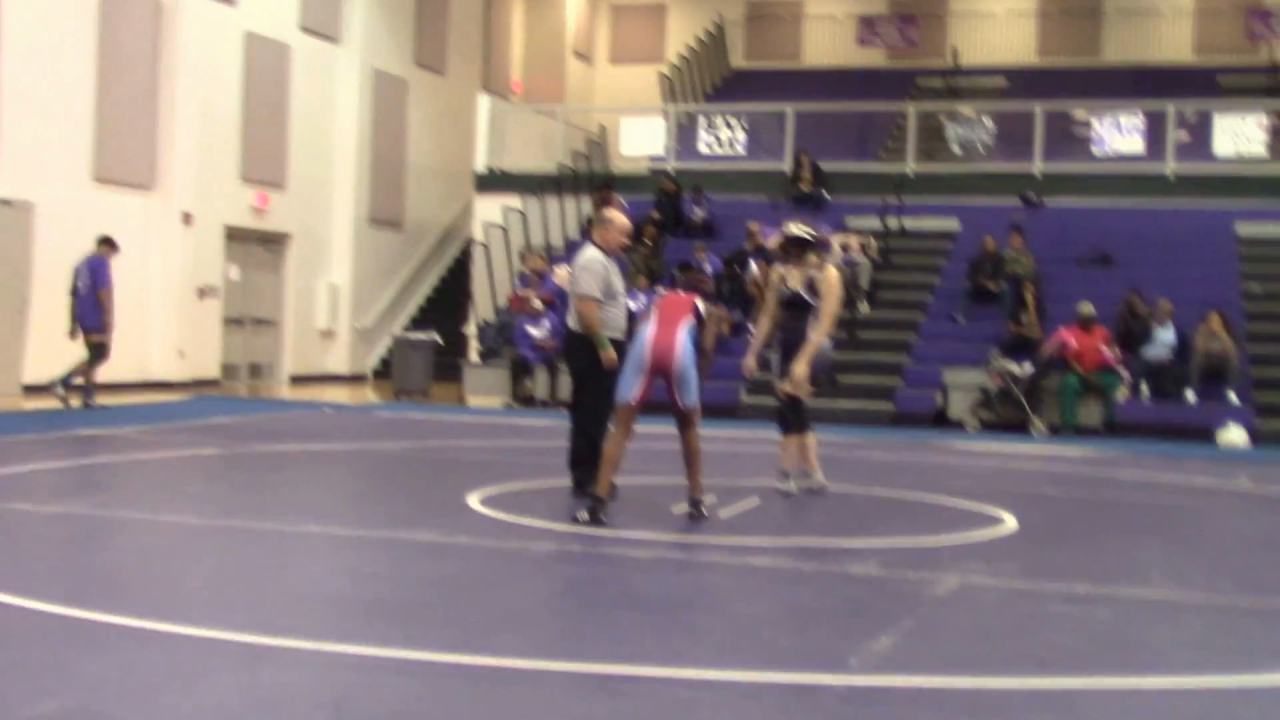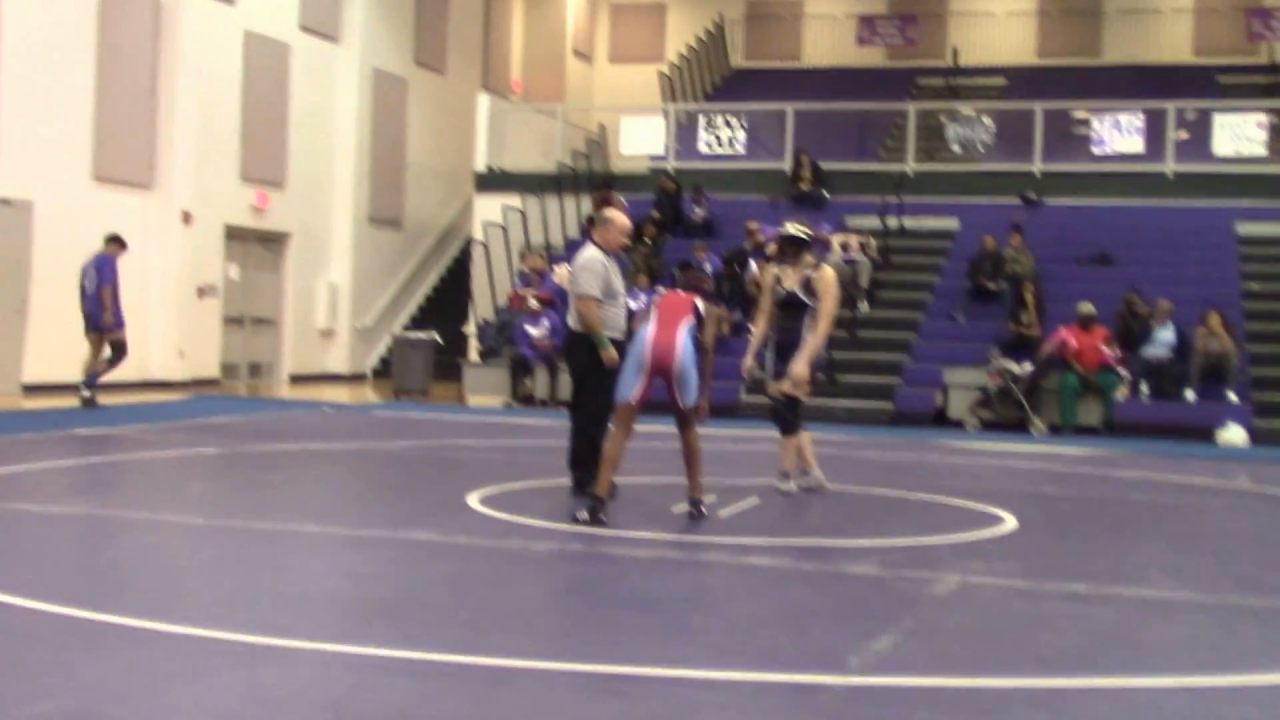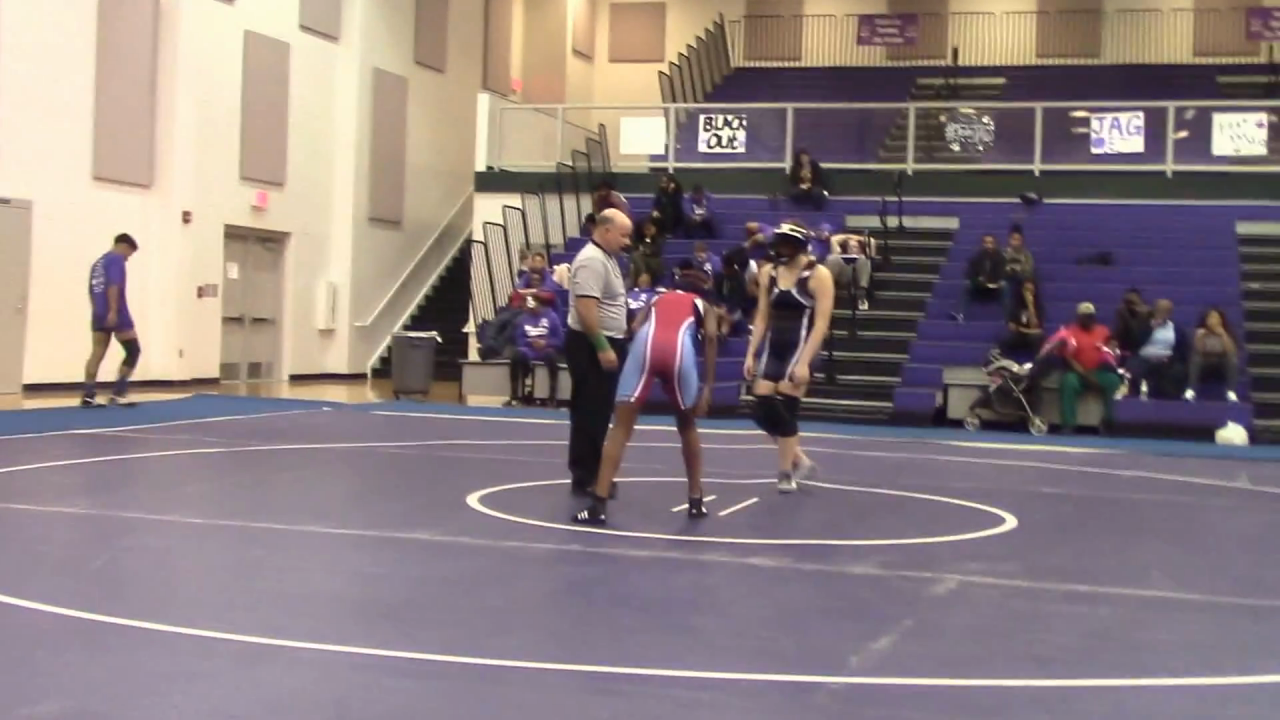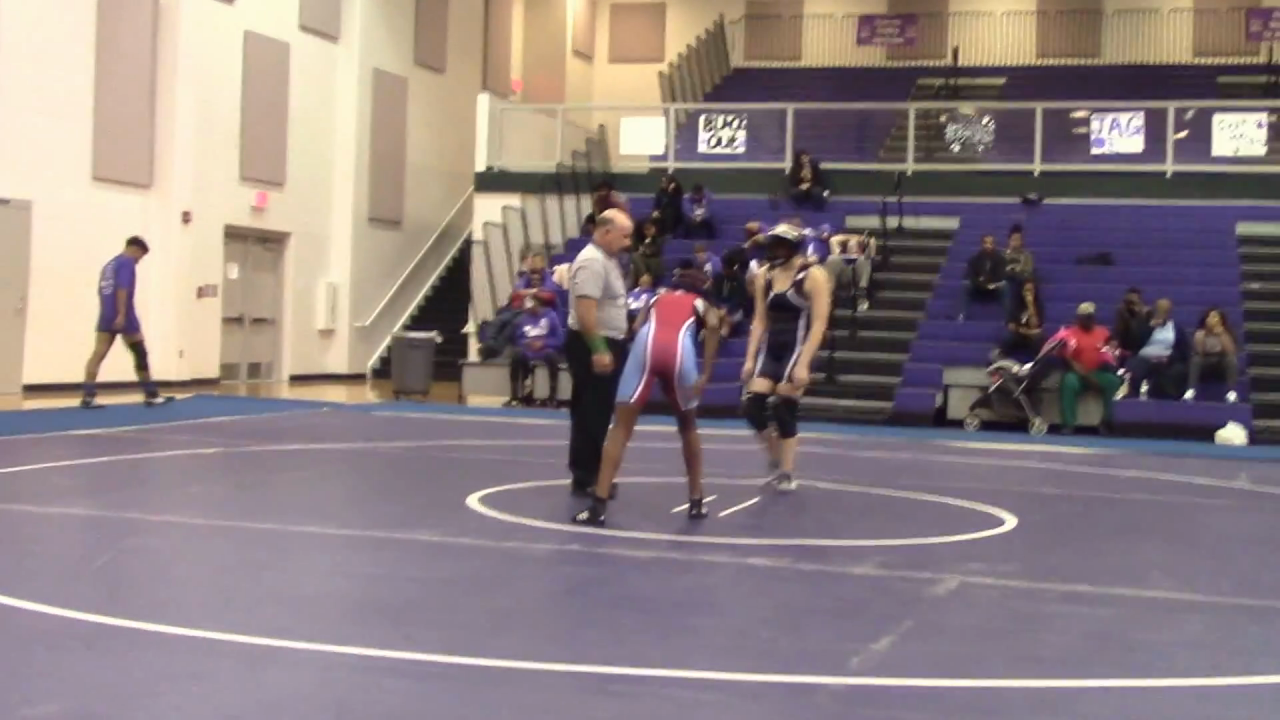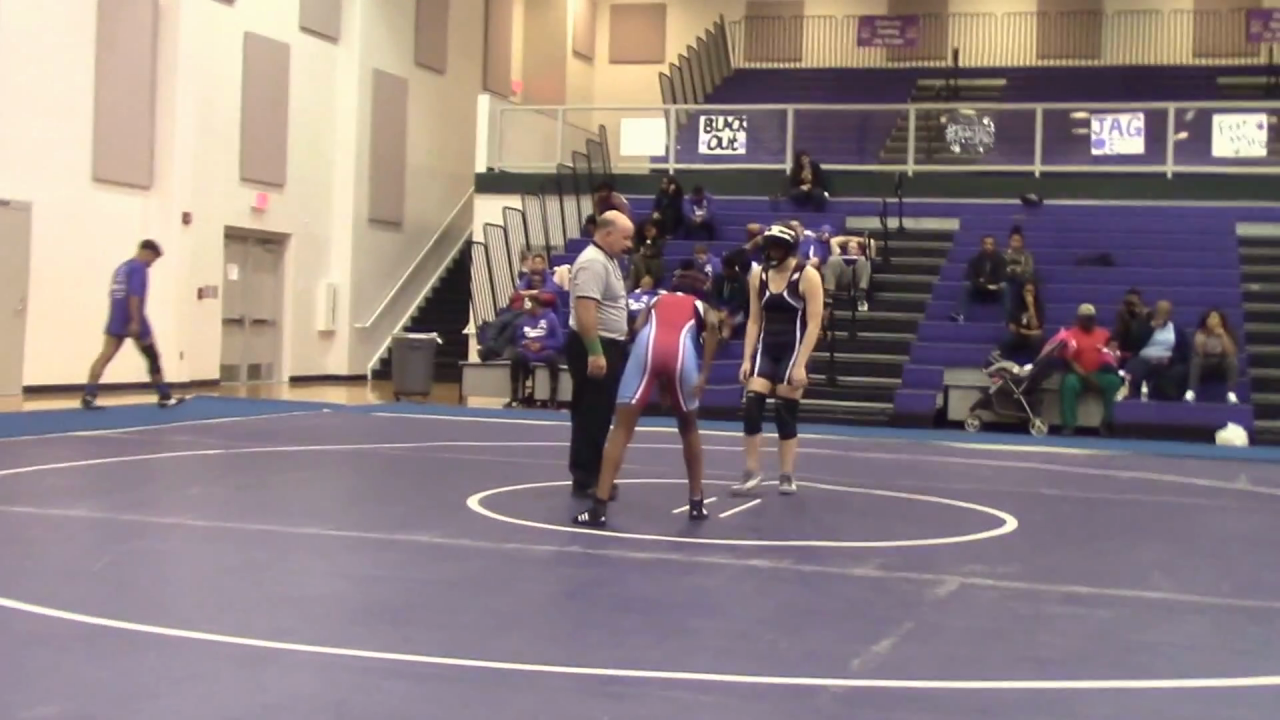
dt=0.1s
person 1, frame 1
left shoulder: (605, 259)
right shoulder: (592, 260)
right elbow: (586, 308)
left wrist: (611, 345)
right wrist: (604, 346)
left hip: (605, 345)
right hip: (593, 346)
left knee: (596, 413)
right knee: (590, 413)
left ankle: (590, 474)
right ankle: (584, 478)
person 1, frame 2
left shoulder: (606, 258)
right shoulder: (592, 260)
right elbow: (586, 308)
left wrist: (612, 345)
right wrist: (605, 346)
left hip: (604, 345)
right hip: (592, 346)
left knee: (597, 412)
right knee: (589, 413)
left ankle: (589, 473)
right ankle: (584, 478)
person 1, frame 3
left shoulder: (606, 258)
right shoulder: (592, 260)
right elbow: (586, 309)
left wrist: (612, 345)
right wrist: (603, 348)
left hip: (606, 345)
right hip: (592, 346)
left knee: (598, 413)
right knee: (590, 413)
left ankle: (591, 473)
right ankle: (584, 478)
person 1, frame 4
left shoulder: (607, 258)
right shoulder: (592, 260)
right elbow: (585, 309)
left wrist: (610, 348)
right wrist: (599, 350)
left hip: (606, 345)
right hip: (592, 348)
left knee: (598, 413)
right knee: (590, 413)
left ankle: (590, 474)
right ankle: (584, 478)
person 1, frame 5
left shoulder: (608, 260)
right shoulder: (593, 261)
right elbow: (585, 310)
left wrist: (615, 347)
right wrist: (594, 353)
left hip: (608, 346)
right hip: (593, 348)
left knee: (599, 414)
right knee: (591, 415)
left ankle: (591, 475)
right ankle: (585, 479)
person 2, frame 1
left shoulder: (827, 275)
right shoulder: (779, 272)
left elbow: (825, 323)
right elbow: (768, 315)
left wrist: (803, 361)
right wrist: (753, 352)
left hip: (811, 349)
right hip: (787, 349)
left knee: (789, 410)
right knee: (796, 414)
left ankle: (789, 473)
right ankle: (813, 474)
person 2, frame 2
left shoulder: (823, 274)
right shoulder: (773, 271)
left elbow: (824, 322)
right elbow: (764, 315)
left wrist: (804, 361)
right wrist: (751, 353)
left hip: (805, 349)
right hip: (780, 348)
left knee: (786, 410)
right knee: (788, 414)
left ankle: (787, 473)
right ankle: (812, 473)
person 2, frame 3
left shoulder: (818, 274)
right shoulder: (768, 272)
left elbow: (821, 323)
right elbow: (762, 317)
left wrist: (805, 362)
right wrist: (751, 354)
left hip: (799, 349)
right hip: (773, 349)
left knee: (783, 411)
right knee: (762, 412)
left ankle: (787, 473)
right ankle: (800, 461)
person 2, frame 4
left shoulder: (814, 276)
right shoulder: (764, 275)
left elbow: (819, 324)
right elbow: (760, 319)
left wrist: (804, 363)
right wrist: (750, 357)
left hip: (796, 350)
right hip: (769, 350)
left knee: (785, 413)
right knee: (754, 409)
left ankle: (786, 474)
right ankle: (777, 462)
person 2, frame 5
left shoulder: (808, 276)
right shoulder: (758, 276)
left elbow: (814, 324)
right elbow: (754, 320)
left wrist: (801, 364)
right wrist: (747, 359)
left hip: (793, 351)
right hip: (766, 350)
left knee: (785, 415)
right knee: (751, 409)
left ankle: (787, 476)
right ankle: (751, 473)
person 3, frame 1
left shoulder: (662, 300)
right shoulder: (706, 309)
right elbow: (706, 348)
right wrist: (696, 379)
left hip: (647, 344)
right hip: (679, 348)
left knee: (620, 429)
right knee: (688, 428)
left ankle: (598, 505)
right ankle: (696, 502)
person 3, frame 2
left shoulder: (660, 298)
right shoulder: (705, 306)
right elbow: (707, 345)
left wrist: (653, 373)
right wrist: (704, 393)
left hip: (647, 343)
right hip: (679, 347)
left knee: (620, 428)
right knee: (687, 427)
left ankle: (598, 505)
right ankle: (695, 501)
person 3, frame 3
left shoulder: (659, 299)
right shoulder: (703, 306)
right elbow: (710, 337)
left wrist: (656, 377)
right wrist: (707, 386)
left hip: (647, 343)
right hip: (679, 347)
left knee: (620, 428)
right knee: (687, 428)
left ankle: (598, 505)
right ankle: (696, 501)
person 3, frame 4
left shoulder: (657, 298)
right shoulder: (703, 305)
right elbow: (713, 326)
right wrist: (705, 375)
left hip: (648, 343)
right hip: (680, 348)
left knee: (620, 429)
right knee: (688, 429)
left ankle: (598, 506)
right ankle: (696, 502)
person 3, frame 5
left shoulder: (657, 301)
right shoulder: (702, 307)
left elbow: (639, 329)
right elbow: (713, 326)
left wrist: (659, 380)
right wrist: (704, 373)
left hip: (648, 345)
right hip: (681, 349)
left knee: (621, 430)
right knee: (689, 430)
left ankle: (599, 507)
right ankle: (696, 503)
